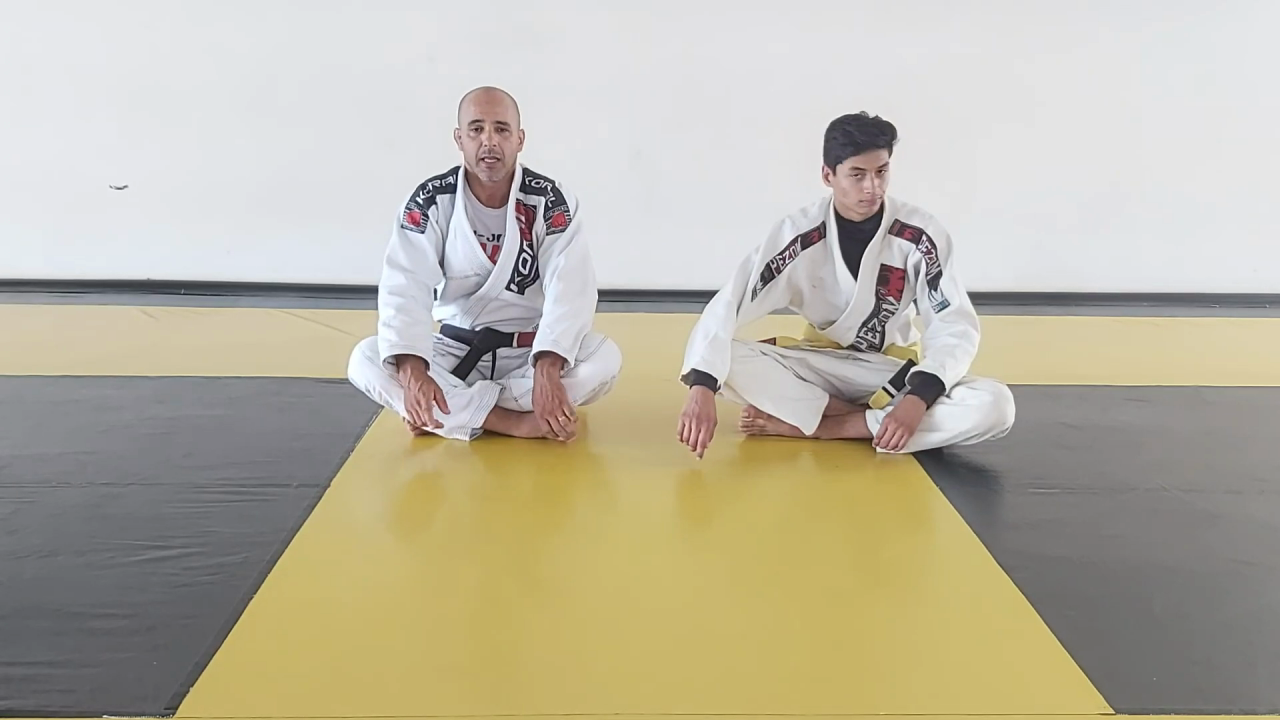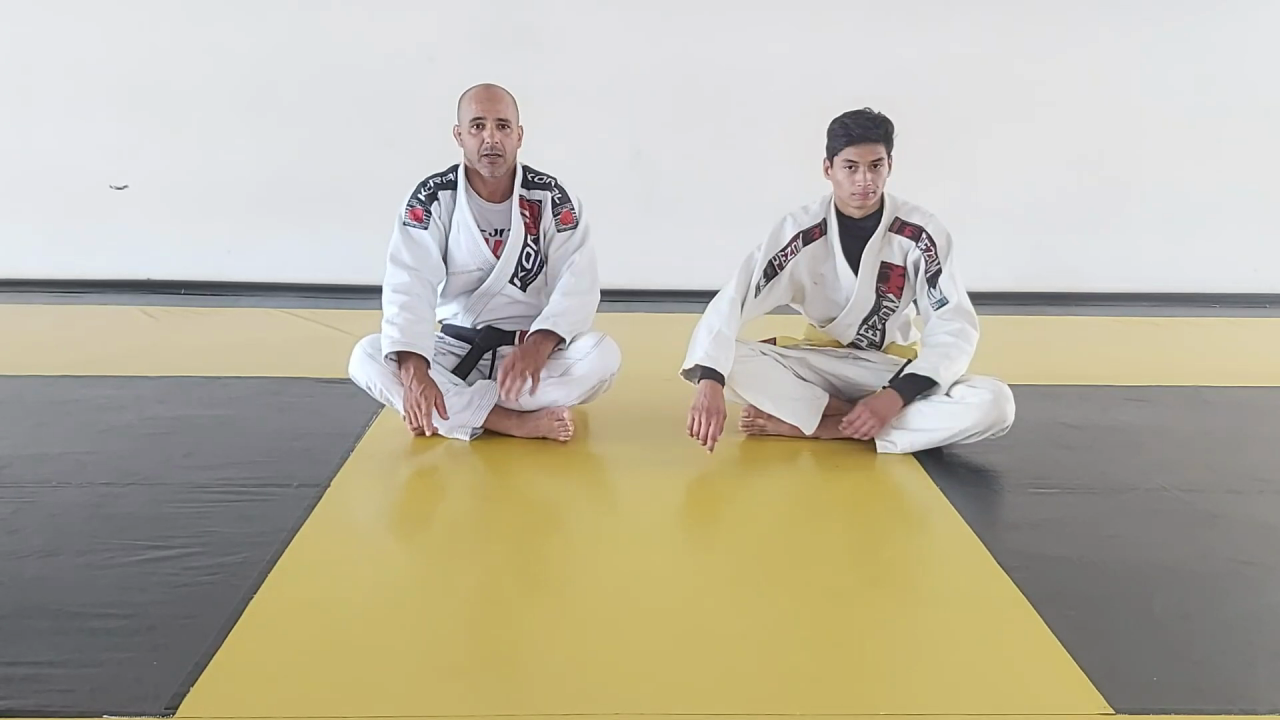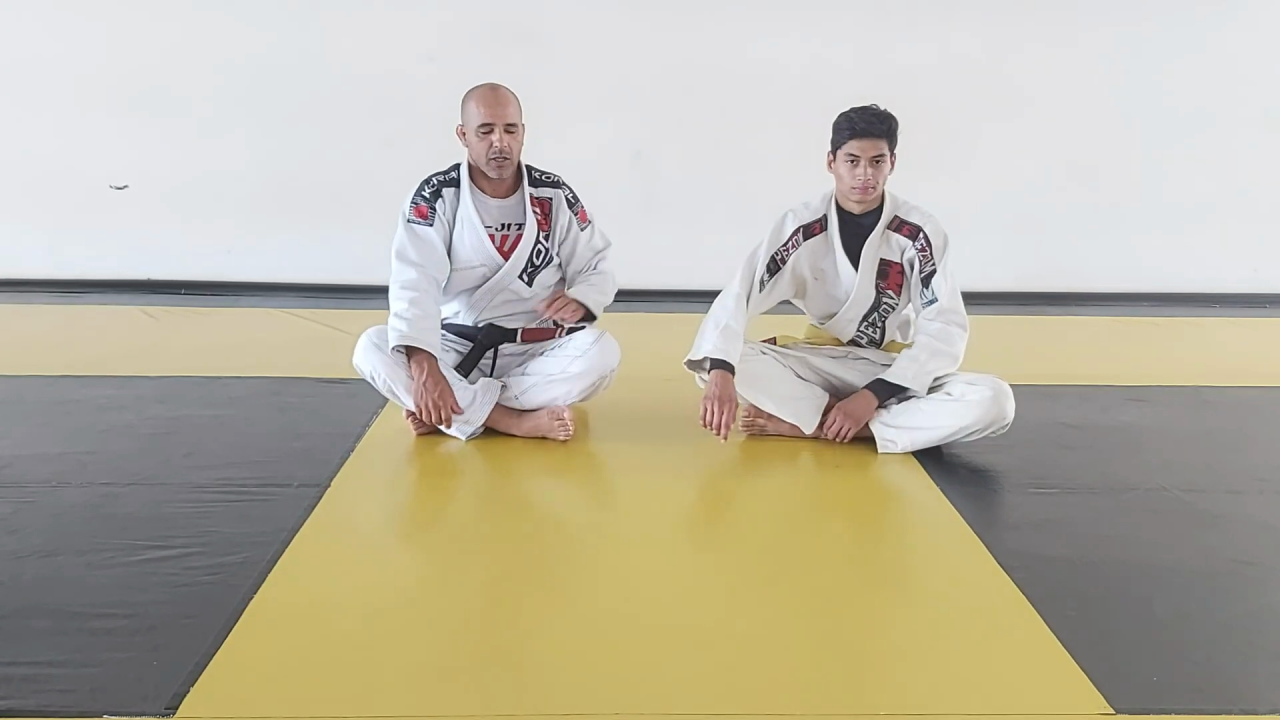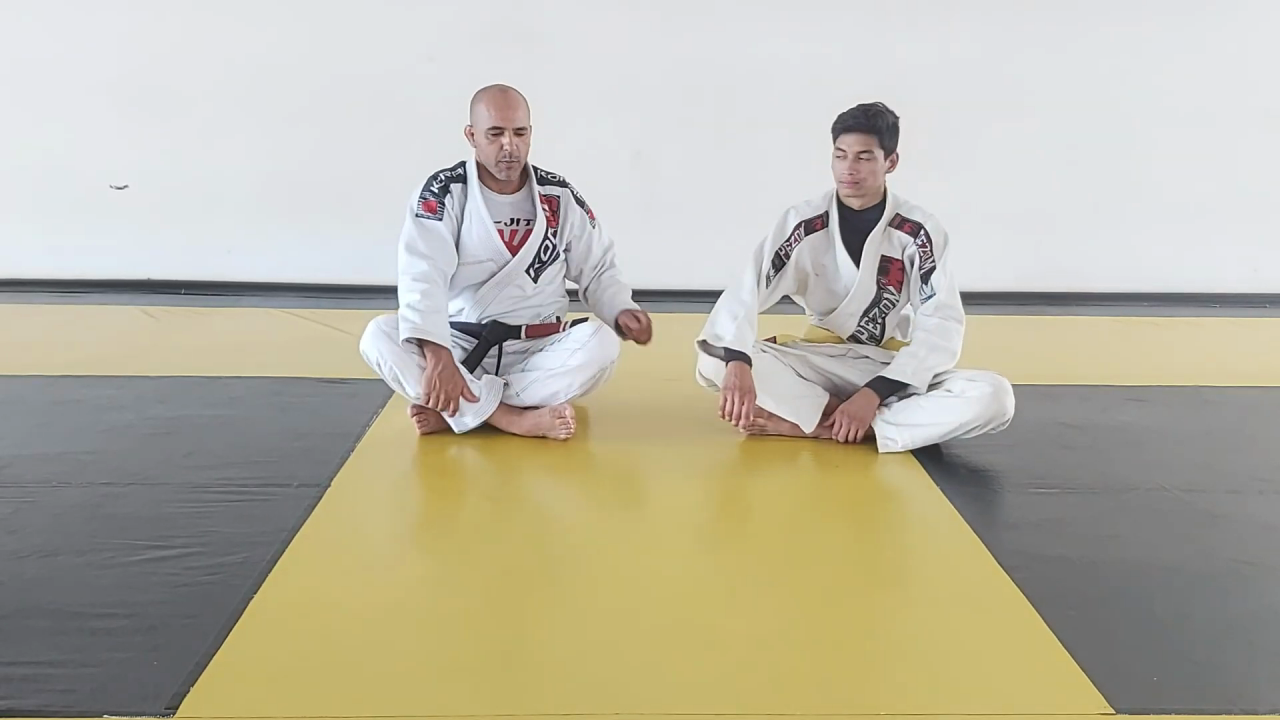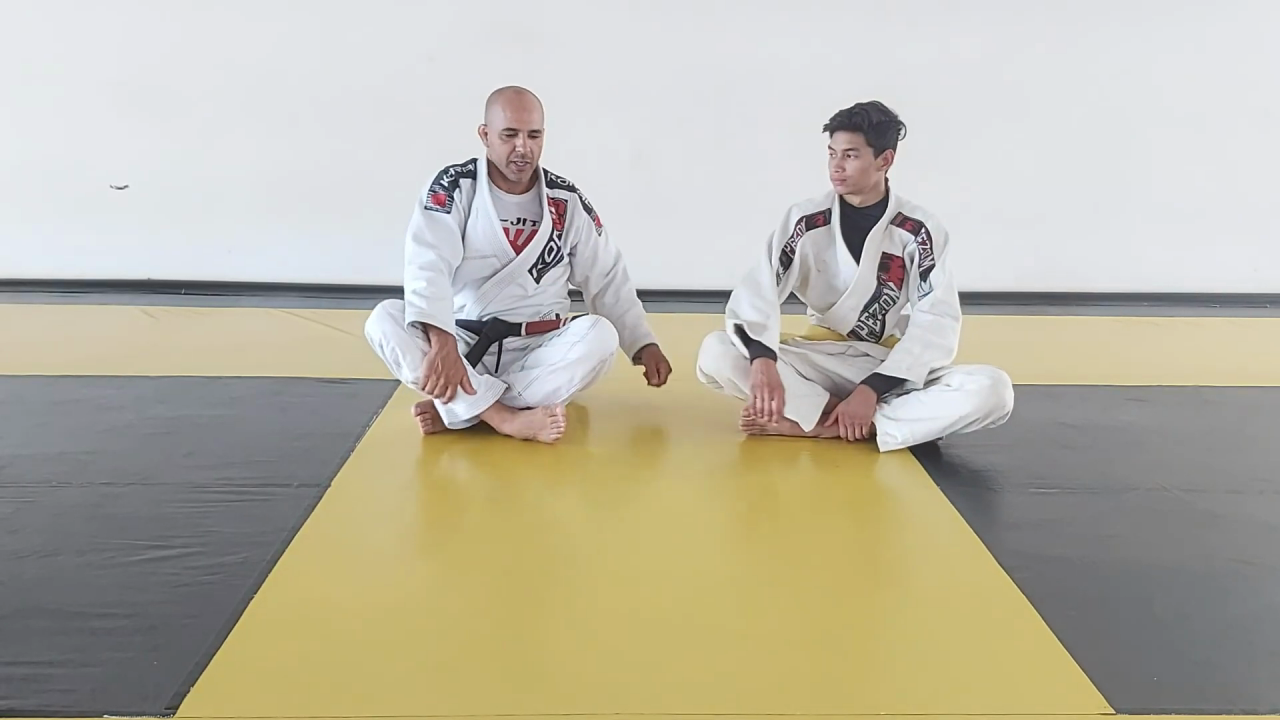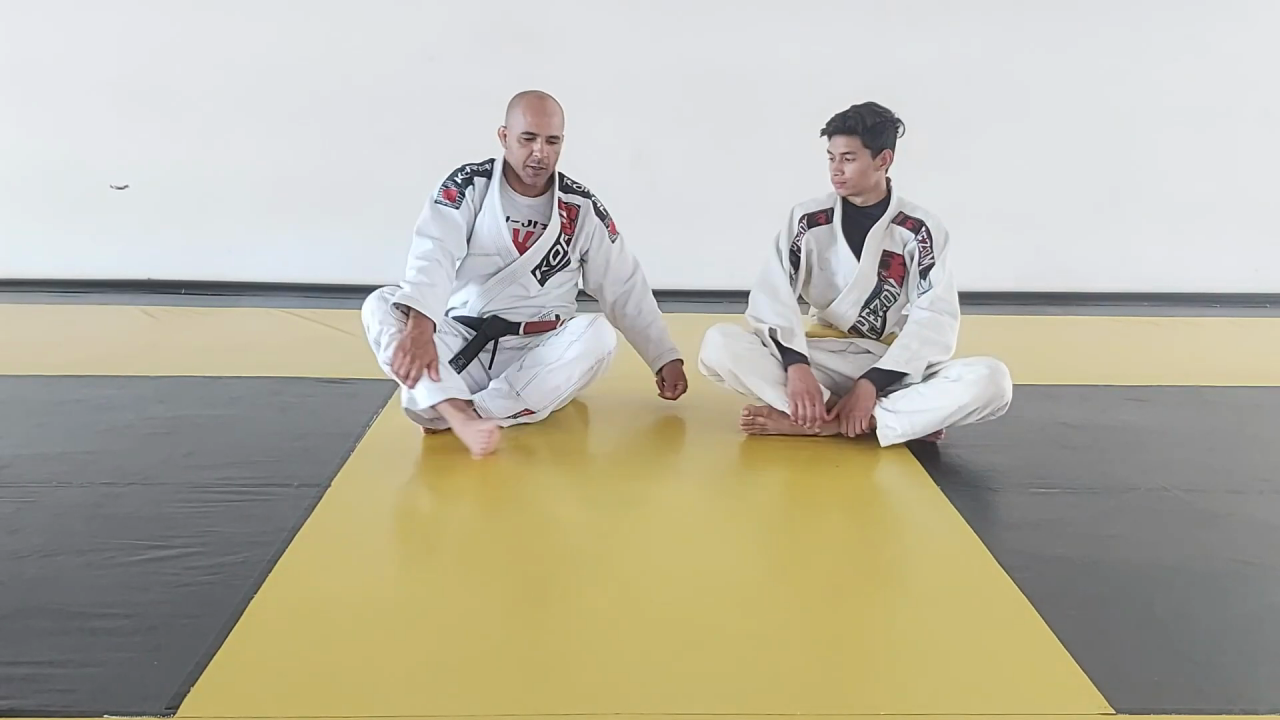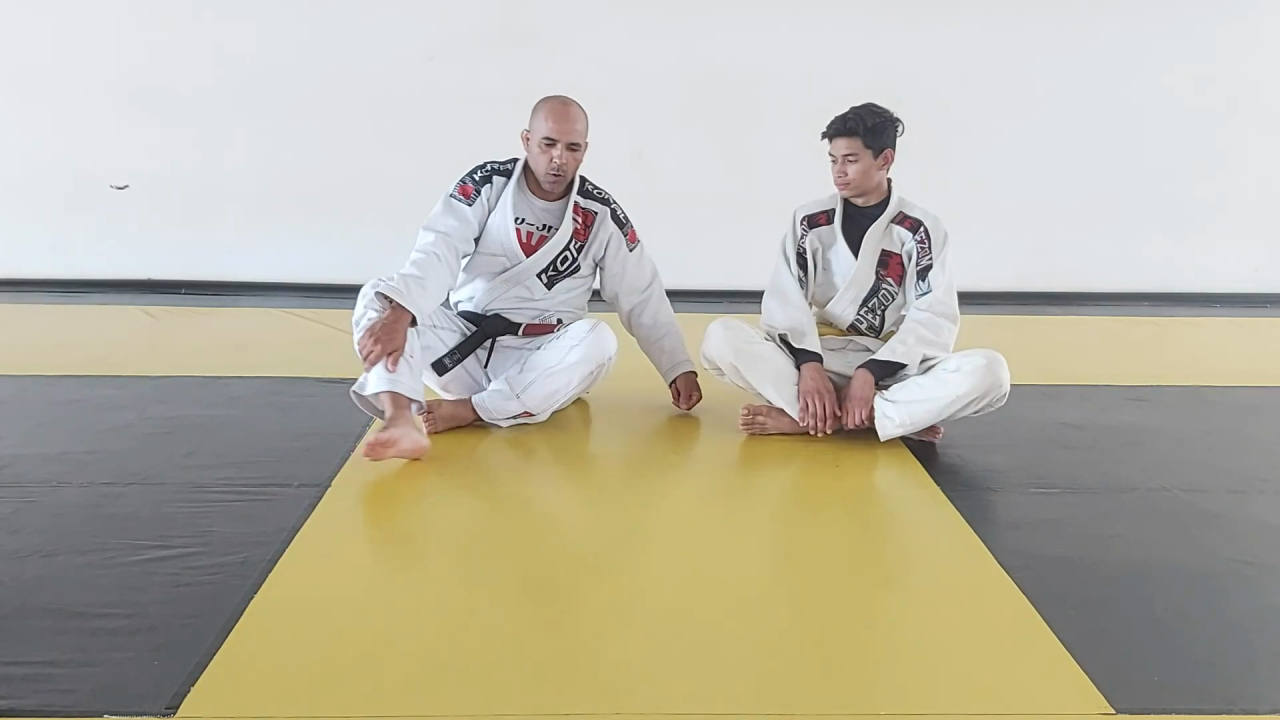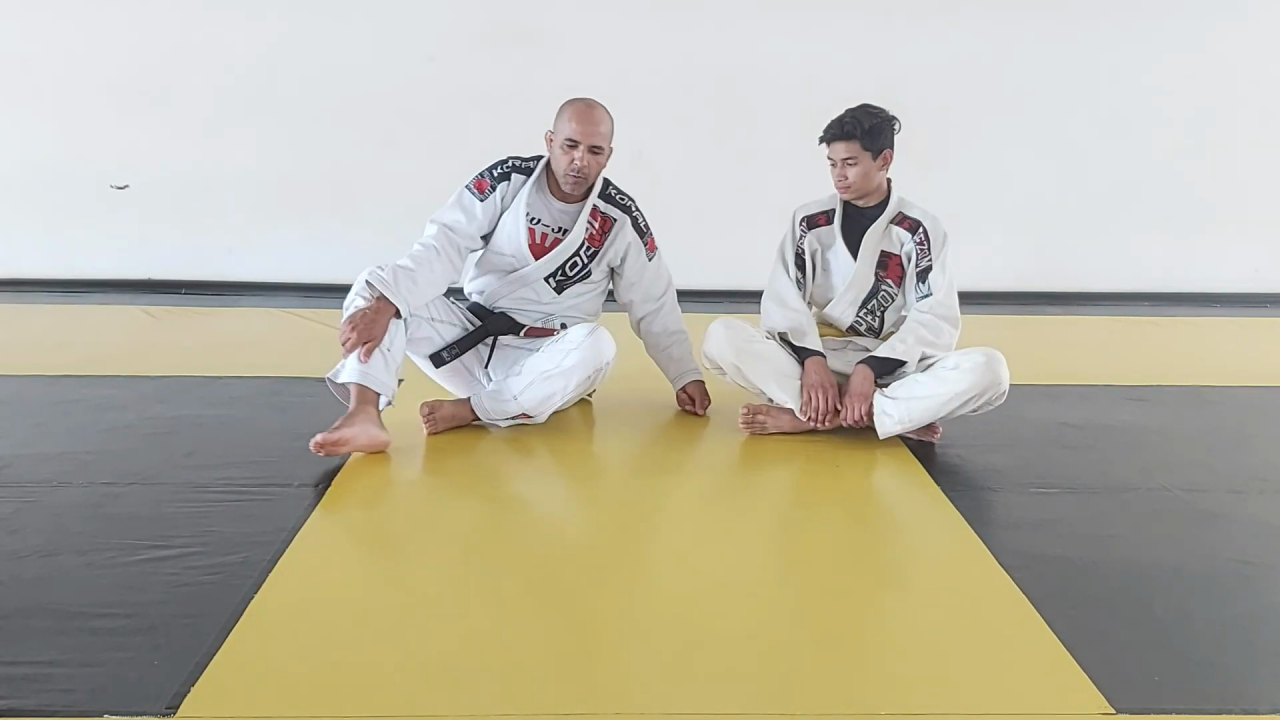
dt=0.2s
person 1, frame 1
left shoulder: (551, 201)
right shoulder: (429, 202)
left elbow: (570, 291)
right elbow: (404, 289)
left wrist: (548, 374)
right wrist: (413, 372)
left hip: (532, 352)
right hip: (457, 350)
left knee: (604, 359)
right knee: (366, 362)
left ankle: (458, 412)
right ankle: (515, 422)
person 1, frame 2
left shoulder: (549, 198)
right shoulder: (432, 199)
left elbow: (577, 281)
right elbow: (408, 287)
left wrist: (537, 345)
right wrist: (414, 371)
left hip: (532, 347)
right hip: (457, 350)
left knee: (602, 357)
right knee: (368, 359)
left ankle: (456, 413)
right ankle: (514, 421)
person 1, frame 3
left shoulder: (555, 196)
right shoulder: (435, 197)
left elbow: (595, 269)
right elbow: (413, 285)
left wrist: (578, 300)
right wrist: (424, 366)
left hip: (536, 352)
right hip: (458, 348)
left knee: (602, 352)
right knee: (372, 349)
left ankle: (453, 413)
right ankle: (514, 420)
person 1, frame 4
left shoulder: (559, 196)
right shoulder: (442, 193)
left elbow: (597, 267)
right elbow: (421, 280)
left wrist: (624, 312)
right wrist: (438, 357)
left hip: (540, 351)
right hip: (462, 347)
left knee: (600, 344)
right knee: (380, 337)
left ankle: (450, 411)
right ankle: (514, 417)
person 1, frame 5
left shoulder: (568, 201)
right shoulder: (453, 188)
left elbow: (607, 278)
right elbow: (428, 270)
left wrist: (644, 343)
right wrist: (441, 342)
left hip: (540, 352)
right hip: (465, 348)
left knee: (601, 336)
right knee: (386, 320)
left ankle: (456, 410)
right ankle: (505, 417)
person 1, frame 6
left shoulder: (581, 207)
right shoulder: (467, 185)
left elbow: (624, 288)
right elbow: (432, 260)
left wrist: (666, 357)
right wrist: (419, 325)
left hip: (539, 356)
right hip: (463, 348)
left knee: (598, 336)
right knee: (384, 306)
left ankle: (469, 409)
right ankle: (462, 423)
person 1, frame 7
left shoulder: (601, 213)
right shoulder: (487, 183)
left elbow: (642, 297)
right elbow: (437, 252)
left wrist: (679, 369)
right wrist: (398, 312)
left hip: (540, 359)
right hip: (466, 346)
left knee: (596, 342)
right knee: (379, 298)
left ankle: (470, 410)
right ankle: (401, 423)
person 1, frame 8
left shoulder: (620, 218)
right shoulder: (507, 179)
left elbow: (655, 305)
right elbow: (442, 246)
left wrist: (686, 376)
right wrist: (385, 303)
left hip: (545, 359)
right hip: (470, 336)
left knee: (596, 346)
right knee: (378, 284)
left ankle: (470, 410)
right ankle: (364, 417)
person 2, frame 1
left shoulder: (921, 233)
right shoulder: (798, 233)
left elbow: (954, 325)
right elbow: (728, 306)
left wrist: (918, 398)
right wrist: (703, 388)
left hip: (892, 372)
right hip: (819, 367)
left knee: (994, 406)
right knee: (728, 361)
left ankle: (823, 426)
person 2, frame 2
left shoulder: (921, 231)
right shoulder: (800, 230)
left elbow: (955, 325)
right elbow: (732, 302)
left wrist: (899, 394)
right wrist: (711, 382)
left hip: (895, 372)
right hip: (820, 365)
left knee: (994, 404)
right knee: (728, 364)
left ankle: (808, 424)
person 2, frame 3
left shoulder: (920, 231)
right shoulder: (800, 226)
left elbow: (943, 328)
right elbow: (738, 297)
left wrist: (873, 395)
right wrist: (721, 374)
left hip: (891, 373)
right hip: (821, 364)
left knee: (994, 402)
right knee: (715, 367)
left ankle: (808, 423)
person 2, frame 4
left shoulder: (920, 230)
right shoulder: (802, 222)
left elbow: (940, 325)
right elbow: (746, 293)
left wrist: (874, 393)
right wrist: (738, 365)
left hip: (892, 370)
right hip: (821, 363)
left knee: (993, 398)
right knee: (715, 362)
left ankle: (809, 421)
person 2, frame 5
left shoulder: (920, 229)
right shoulder: (804, 220)
left elbow: (935, 322)
right elbow: (758, 291)
left wrist: (871, 389)
right wrist: (763, 359)
left hip: (891, 368)
right hip: (821, 361)
left knee: (992, 391)
right knee: (717, 354)
left ankle: (818, 424)
person 2, frame 6
left shoulder: (921, 229)
right shoulder: (807, 218)
left elbow: (934, 319)
right elbow: (774, 296)
left wrist: (872, 381)
right wrist: (797, 365)
left hip: (891, 367)
right hip: (819, 358)
left knee: (990, 382)
right knee: (719, 345)
left ankle: (804, 420)
person 2, frame 7
left shoulder: (921, 229)
right shoulder: (810, 220)
left elbow: (933, 320)
right elbow: (785, 300)
left wrist: (871, 373)
right wrist: (809, 365)
left hip: (891, 365)
right hip: (819, 356)
left knee: (988, 373)
right knee: (721, 339)
left ankle: (808, 417)
person 2, frame 8
left shoulder: (921, 229)
right shoulder: (809, 220)
left elbow: (935, 321)
right elbow: (782, 300)
left wrist: (870, 368)
right wrist: (812, 360)
left hip: (892, 364)
right hip: (819, 355)
left knee: (987, 369)
right knee: (721, 337)
left ankle: (811, 416)
